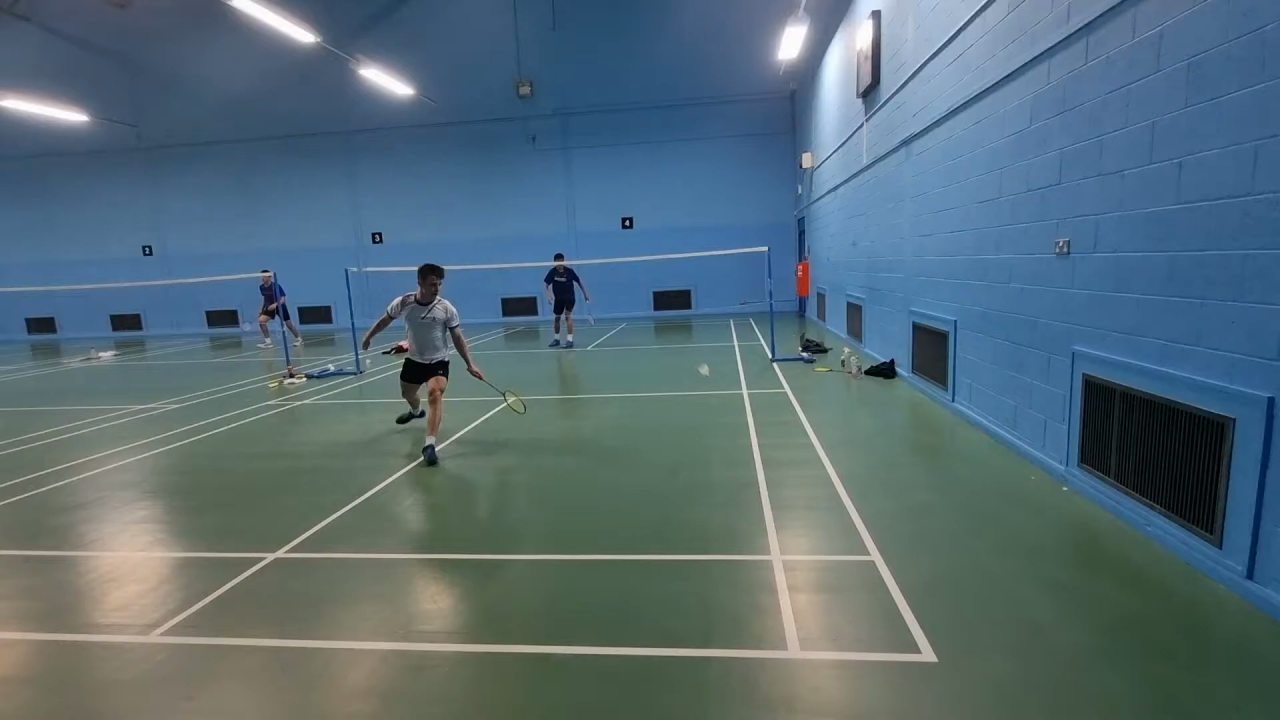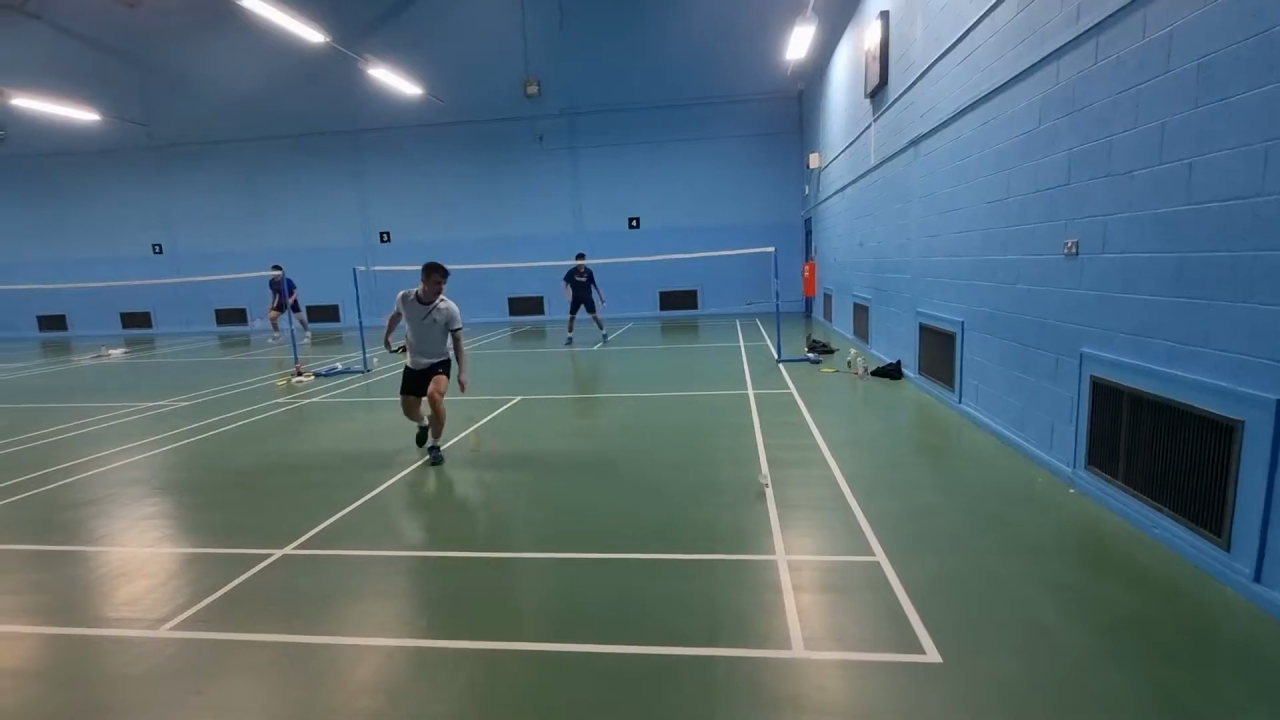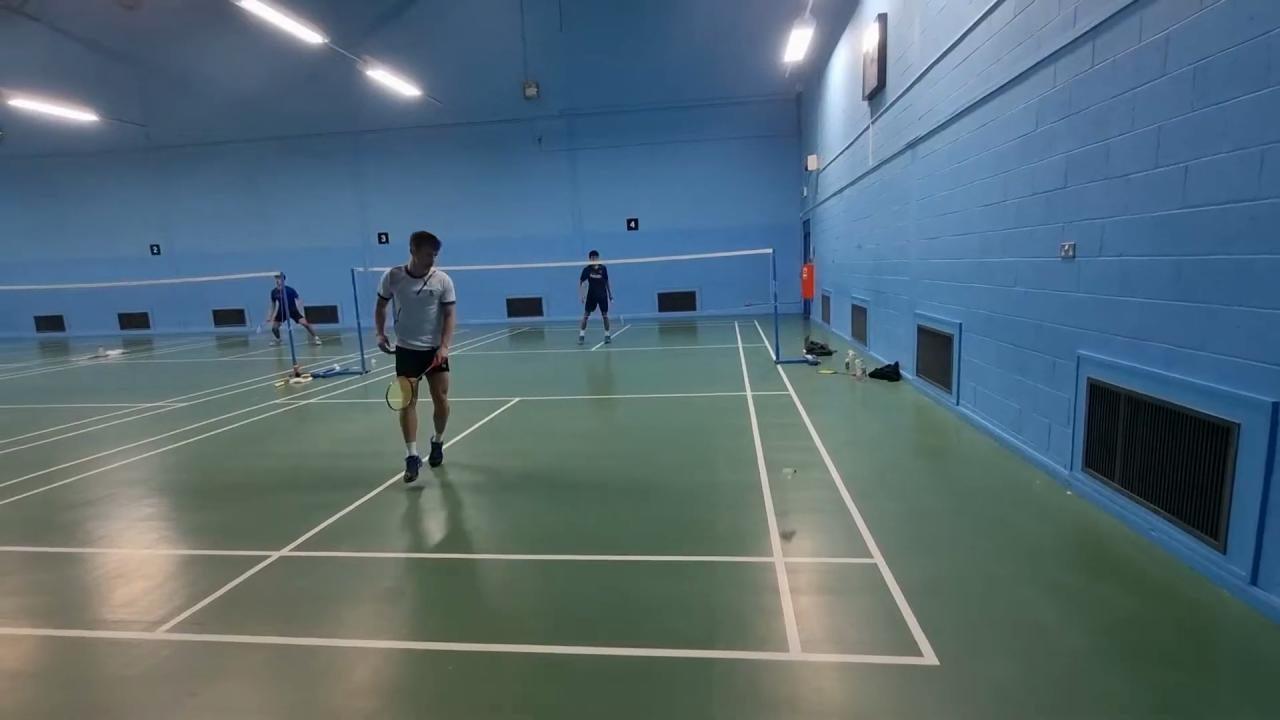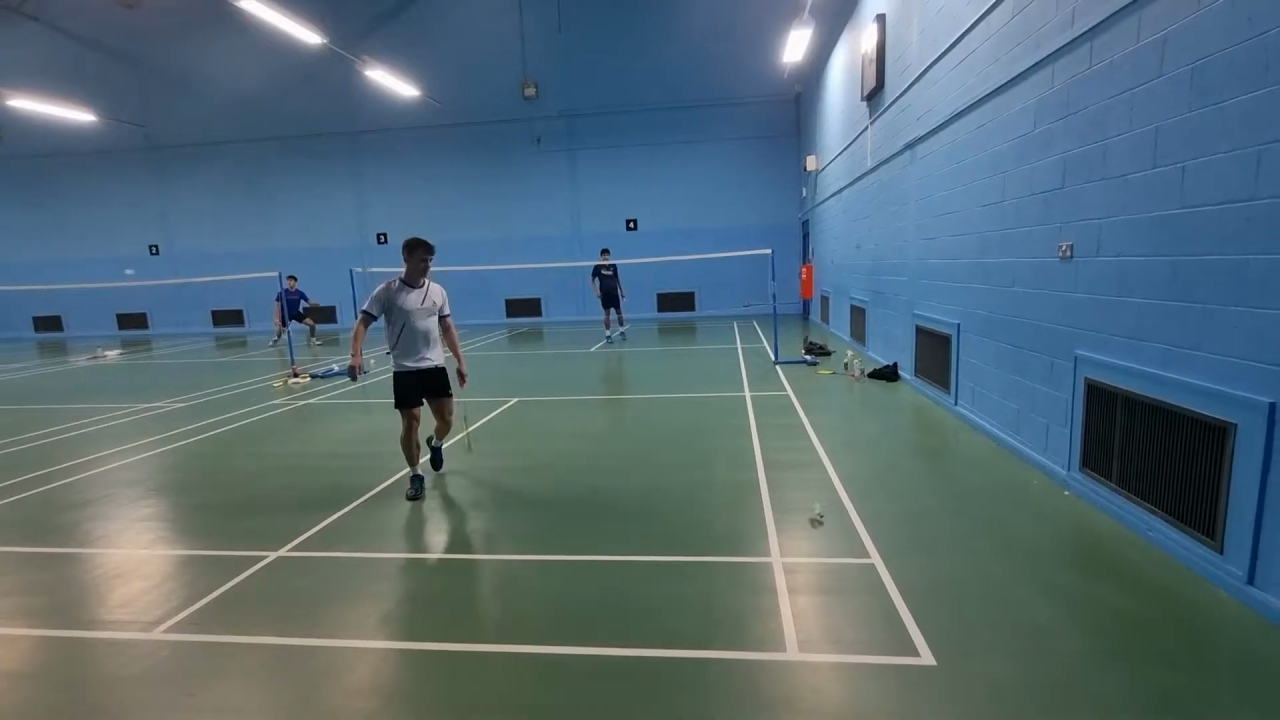
dt=0.2s
person 1, frame 1
left shoulder: (446, 308)
right shoulder: (403, 303)
left elbow: (458, 338)
right elbow: (386, 319)
left wrist: (470, 364)
right wrist: (369, 336)
left hip: (437, 360)
right hip: (415, 359)
left knee: (434, 393)
right knee: (407, 393)
left ankle: (430, 445)
right ankle: (416, 410)
person 1, frame 2
left shoulder: (449, 308)
right shoulder: (404, 298)
left elbow: (458, 342)
right elbow: (396, 316)
left wrist: (462, 373)
right wrist: (387, 335)
left hip: (439, 363)
right hip: (414, 366)
left knee: (435, 396)
right knee: (409, 410)
left ankle: (434, 446)
right ankle: (423, 424)
person 1, frame 3
left shoulder: (443, 280)
right shoulder: (393, 276)
left elbow: (449, 316)
right elbow: (381, 305)
left wrist: (443, 347)
right wrist: (381, 332)
left hip: (435, 348)
right hip: (406, 348)
left knee: (440, 398)
right knee: (408, 398)
left ankle: (437, 442)
right ankle: (412, 458)
person 1, frame 4
left shoulder: (438, 292)
right shoulder: (386, 291)
left elbow: (448, 329)
right elbow: (362, 324)
left wrist: (460, 362)
right wrist: (355, 356)
left hip: (435, 366)
right hip: (405, 369)
left knee: (446, 419)
right knee: (411, 421)
left ankle: (435, 443)
right ankle: (416, 475)
